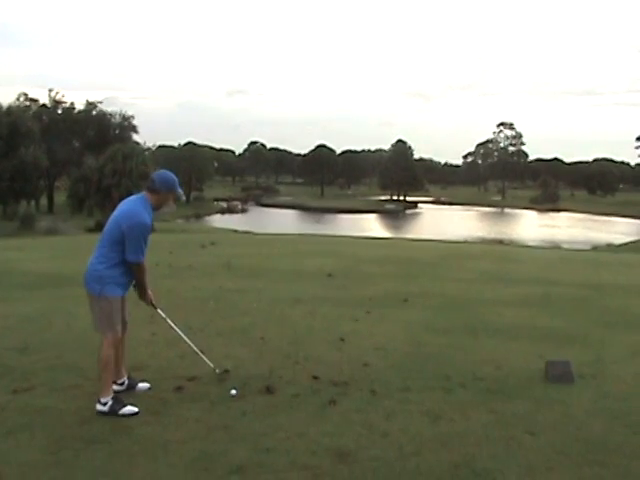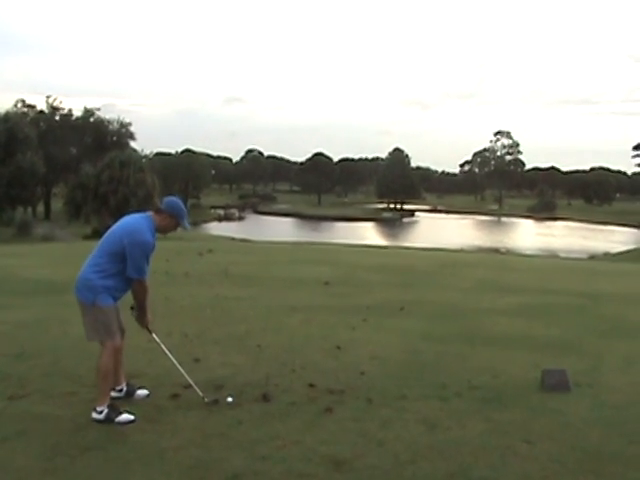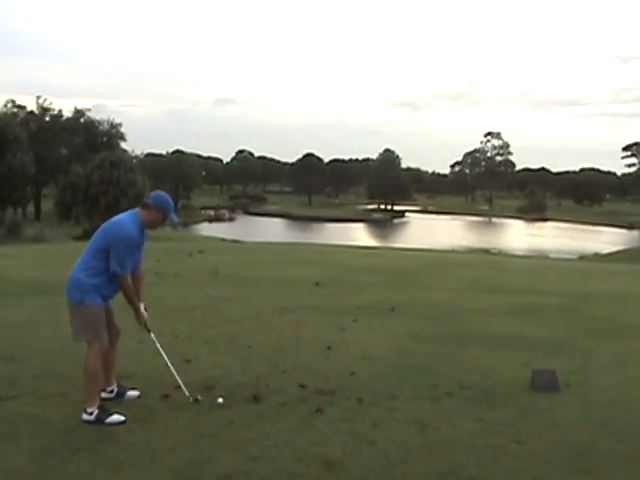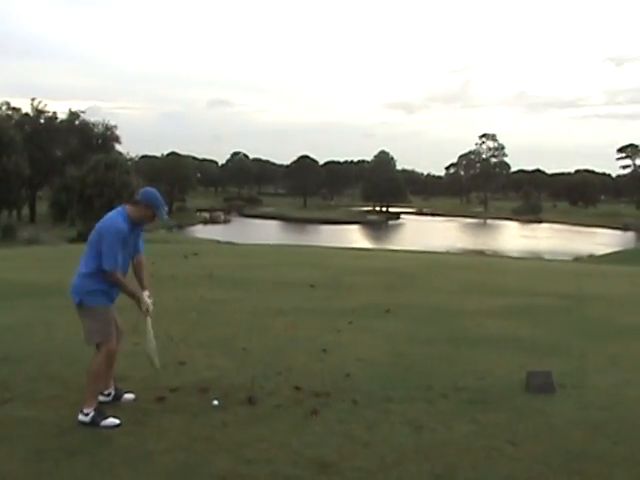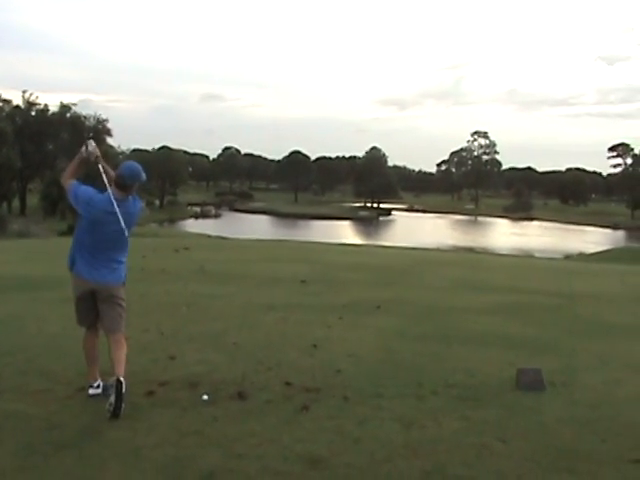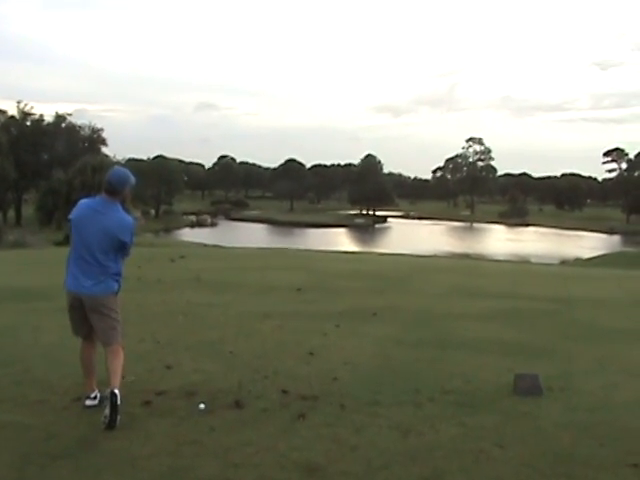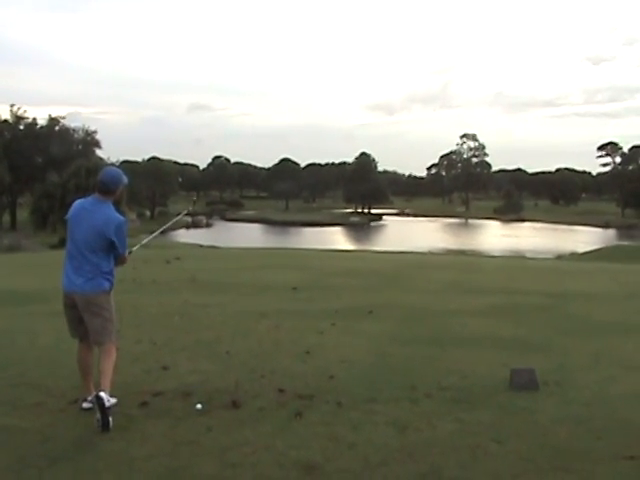
dt=0.7s
person 1, frame 1
left shoulder: (135, 203)
right shoulder: (139, 218)
right elbow: (136, 262)
left wrist: (143, 286)
right wrist: (144, 290)
left hip: (111, 277)
right hip: (106, 280)
left knee: (120, 330)
right knee: (112, 336)
left ankle: (121, 379)
right ankle: (105, 399)
person 1, frame 2
left shoulder: (138, 220)
right shoulder: (143, 236)
left elbow: (134, 277)
right elbow: (139, 281)
left wrist: (140, 308)
right wrist: (143, 313)
left hip: (100, 286)
right hip: (96, 290)
left knee: (118, 336)
right knee: (111, 344)
left ankle: (119, 386)
right ankle: (102, 408)
person 1, frame 3
left shoulder: (134, 225)
right shoulder: (126, 231)
left elbow: (137, 270)
right elbow: (122, 277)
left wrist: (140, 303)
right wrist: (137, 310)
left hip: (96, 289)
right hip: (86, 290)
left knee: (112, 335)
right knee: (98, 345)
left ankle: (110, 387)
right ankle: (92, 409)
person 1, frame 4
left shoulder: (133, 225)
right shoulder: (117, 228)
left elbow: (138, 258)
right elbow: (113, 274)
left wrist: (145, 291)
right wrist: (137, 297)
left hip: (97, 291)
right hip: (92, 293)
left knee: (114, 335)
right knee: (107, 346)
left ankle: (107, 389)
right ankle: (88, 410)
person 1, frame 5
left shoulder: (91, 201)
right shoulder: (134, 208)
left elbow: (66, 179)
right elbow: (119, 187)
left wrist: (83, 155)
right wrist: (101, 161)
left hip: (82, 277)
right hip: (112, 280)
left knee: (91, 329)
right knee: (116, 335)
left ankle: (94, 382)
right ankle: (119, 379)
person 1, frame 6
left shoulder: (80, 207)
right shoulder: (125, 222)
left hip: (75, 287)
right hip: (103, 290)
left knee: (88, 339)
right knee: (113, 345)
left ankle: (91, 393)
right ankle: (114, 390)
person 1, frame 7
left shoulder: (76, 207)
right shoulder: (116, 220)
right elbow: (121, 259)
right wrist: (116, 258)
left hip: (71, 287)
right hip: (96, 289)
left knee: (84, 341)
right knee: (107, 345)
left ankle: (88, 395)
right ankle: (103, 393)
